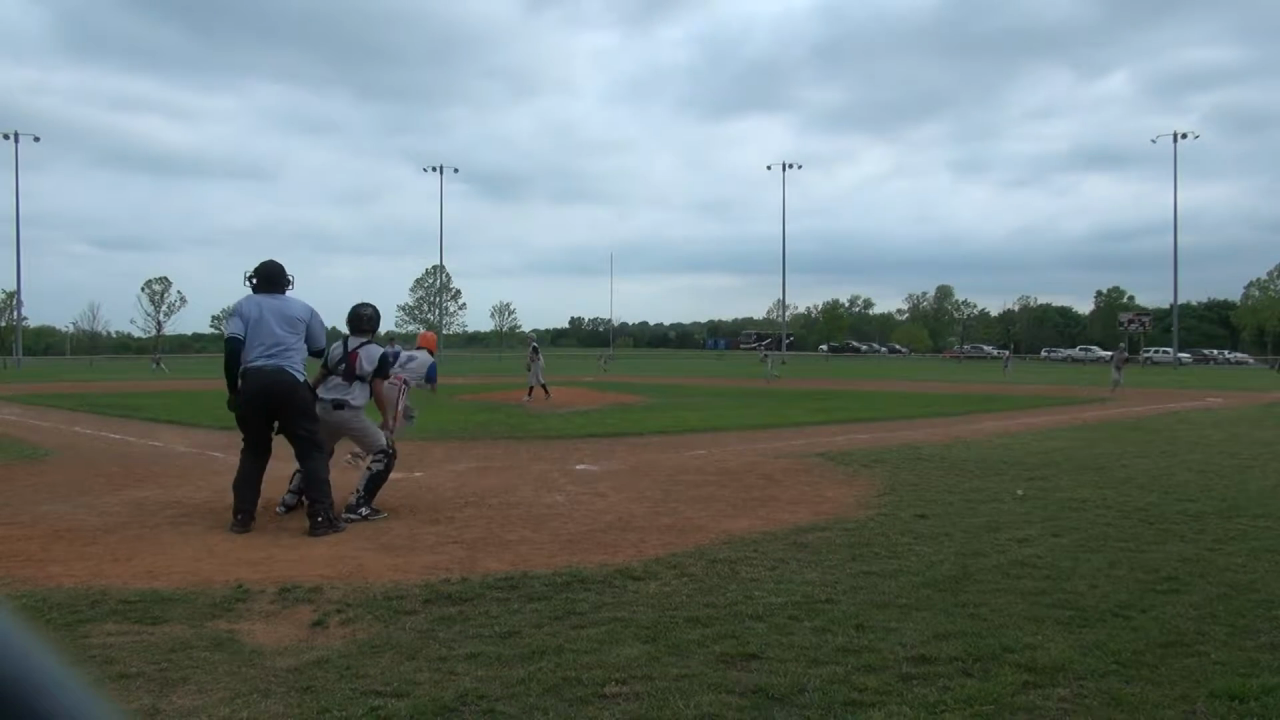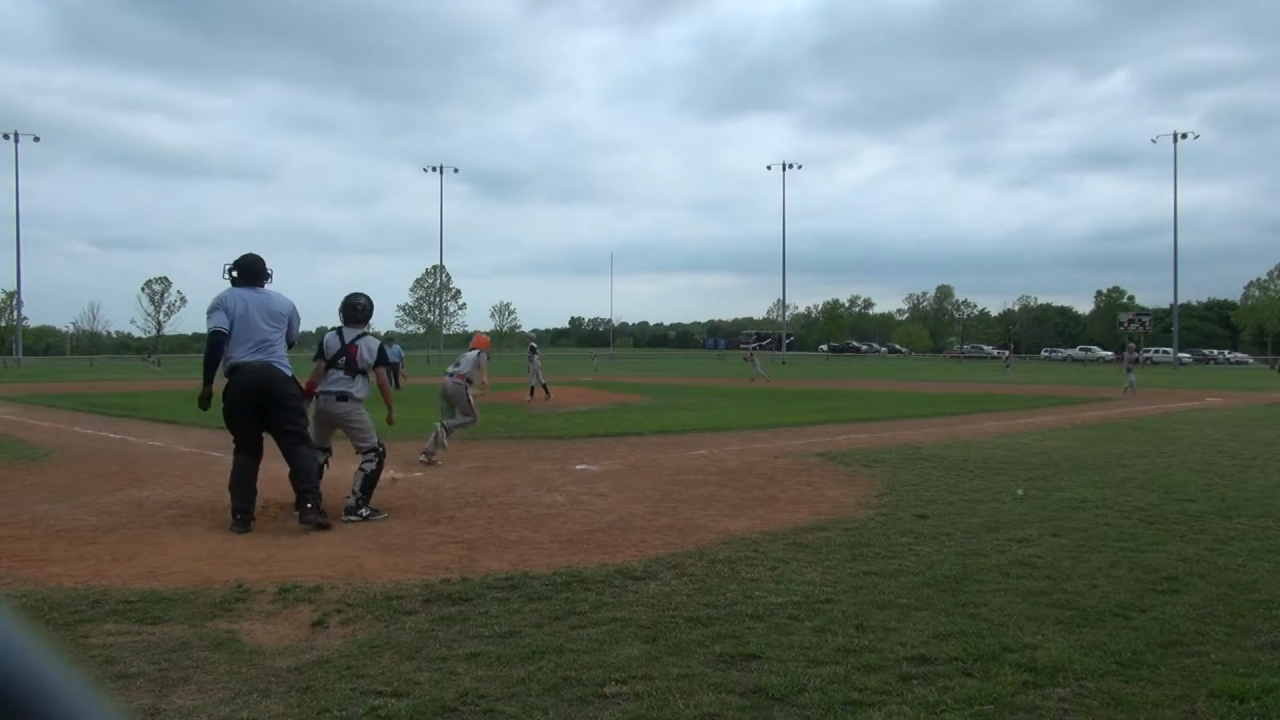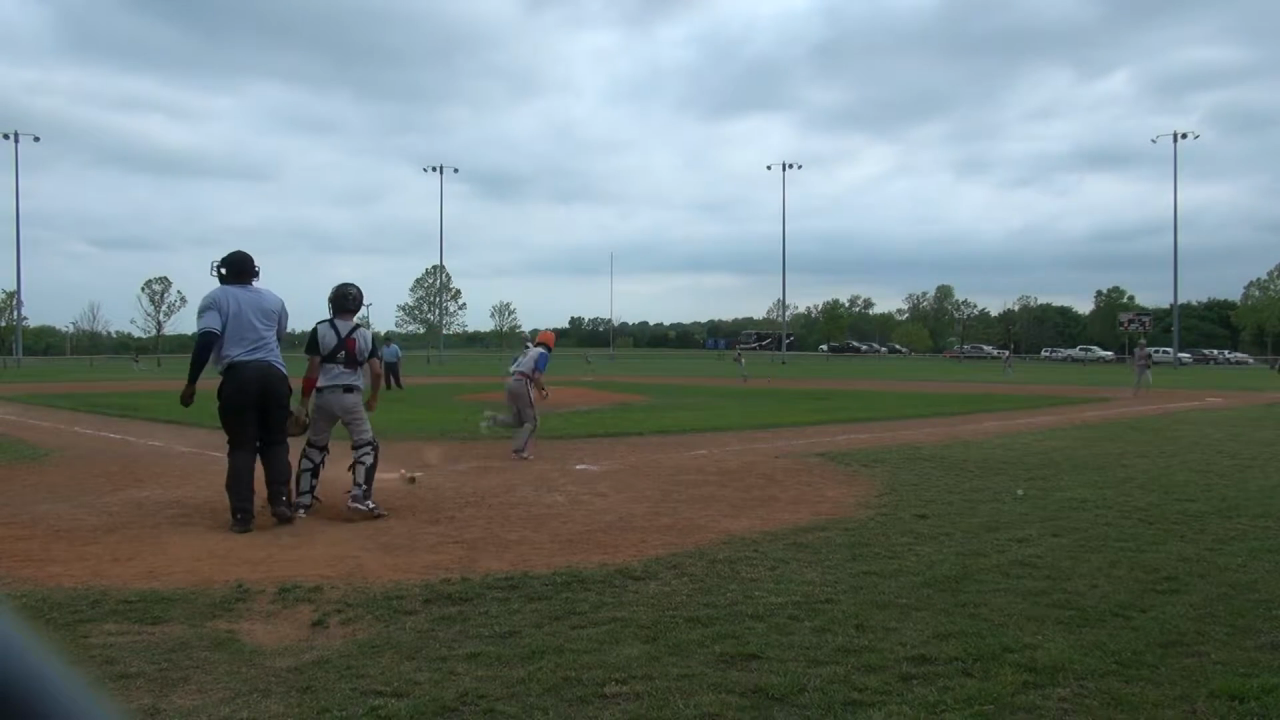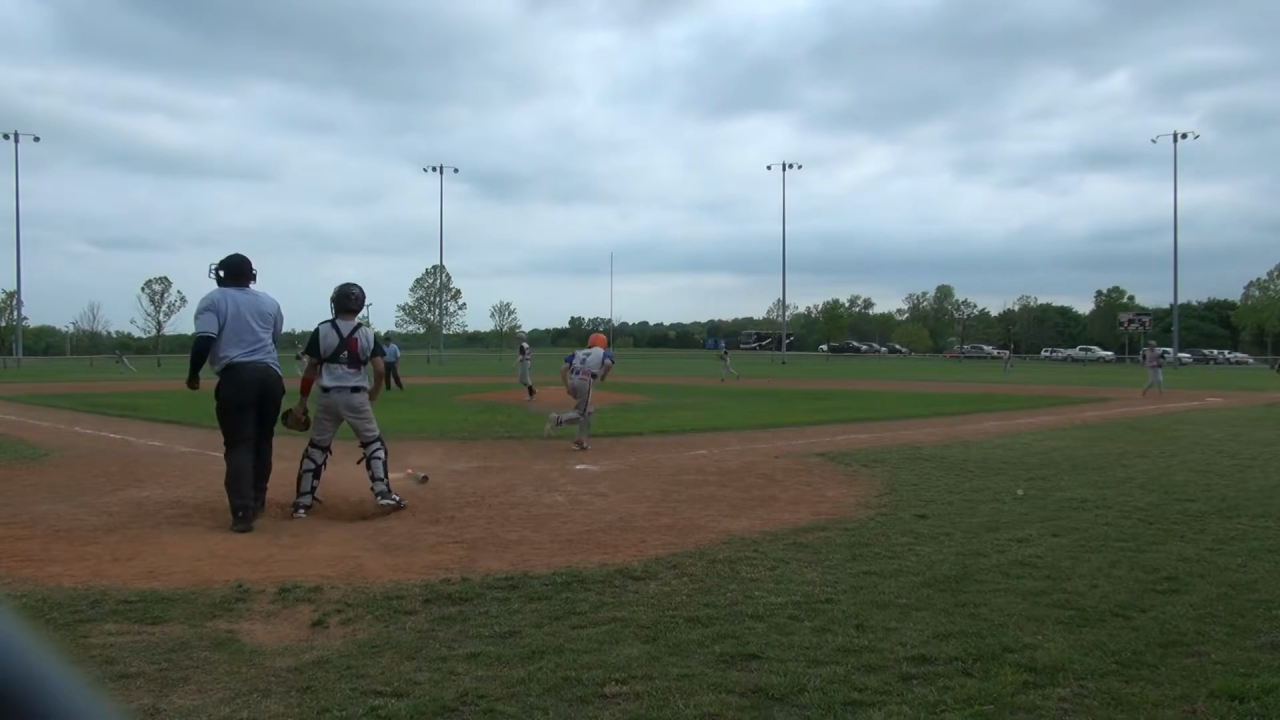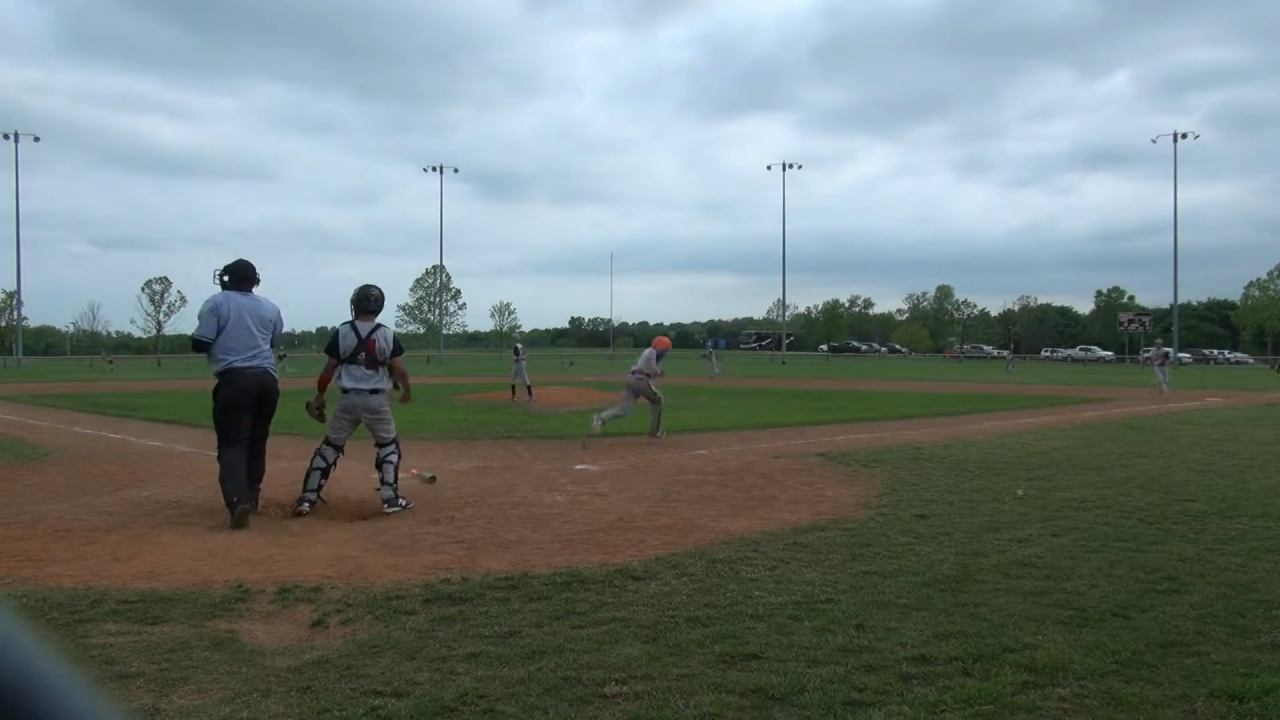
dt=0.2s
person 1, frame 1
left shoulder: (241, 306)
right shoulder: (303, 309)
left elbow: (232, 348)
right elbow: (318, 350)
left wrist: (232, 389)
left hip: (253, 382)
right hip: (291, 381)
left knee: (254, 450)
right knee: (311, 450)
left ankle: (243, 516)
right ankle: (322, 517)
person 1, frame 2
left shoulder: (224, 300)
right shoulder: (284, 302)
left elbow: (216, 341)
left wrist: (207, 385)
left hip: (242, 379)
right hip: (278, 377)
left knee: (246, 449)
right knee: (297, 444)
left ankle: (242, 516)
right ankle: (310, 506)
person 1, frame 3
left shoulder: (215, 298)
right shoulder: (273, 299)
left elbow: (207, 340)
left wrist: (191, 383)
left hip: (239, 377)
right hip: (274, 375)
left knee: (242, 446)
right knee: (275, 442)
left ankle: (242, 515)
right ankle: (280, 502)
person 1, frame 4
left shoulder: (213, 300)
right shoulder: (269, 302)
left elbow: (203, 343)
left wrist: (193, 373)
left hip: (236, 377)
right hip: (270, 376)
left knee: (239, 445)
right knee: (262, 442)
left ankle: (243, 512)
right ankle: (256, 502)
person 1, frame 5
left shoulder: (217, 303)
right shoulder: (271, 308)
left elbow: (198, 344)
left wrist: (215, 345)
left hip: (235, 380)
right hip: (267, 379)
left knee: (232, 444)
right knee: (256, 442)
left ankle: (239, 501)
right ankle: (250, 498)
person 2, frame 1
left shoulder: (335, 347)
right shoulder: (379, 353)
left elbow: (317, 380)
right elbow: (379, 392)
right wrist: (387, 420)
left hip: (323, 409)
right hip: (350, 412)
right knee: (386, 452)
left ankle: (290, 501)
right ankle: (357, 506)
person 2, frame 2
left shoulder: (329, 337)
right shoulder: (374, 344)
left elbow: (317, 374)
right elbow: (383, 381)
left wrist: (305, 404)
right wrist: (390, 410)
left hip: (324, 402)
right hip: (351, 405)
left knee: (318, 450)
right knee: (373, 452)
right ankle: (356, 506)
person 2, frame 3
left shoulder: (320, 330)
right shoulder: (365, 335)
left elbow: (312, 369)
right elbow: (377, 371)
left wrist: (303, 403)
right wrist: (373, 398)
left hip: (324, 397)
right hip: (351, 397)
left knee: (314, 448)
right knee: (366, 446)
left ankle: (302, 501)
right ankle: (360, 496)
person 2, frame 4
left shoulder: (322, 330)
right shoulder: (367, 334)
left elbow: (311, 370)
right elbow: (380, 370)
left wrist: (302, 401)
right wrist: (375, 392)
left hip: (329, 397)
right hip: (357, 397)
left knee: (316, 448)
right knee: (374, 444)
left ankle: (303, 502)
right ankle: (383, 492)
person 2, frame 5
left shoulder: (342, 332)
right shoulder: (387, 334)
left elbow: (330, 368)
right elbow: (400, 370)
left wrist: (319, 396)
right wrist: (407, 391)
left hip: (349, 398)
right hip: (377, 399)
left knee: (330, 446)
right knee: (388, 446)
left ankle: (307, 498)
right ankle: (389, 498)
